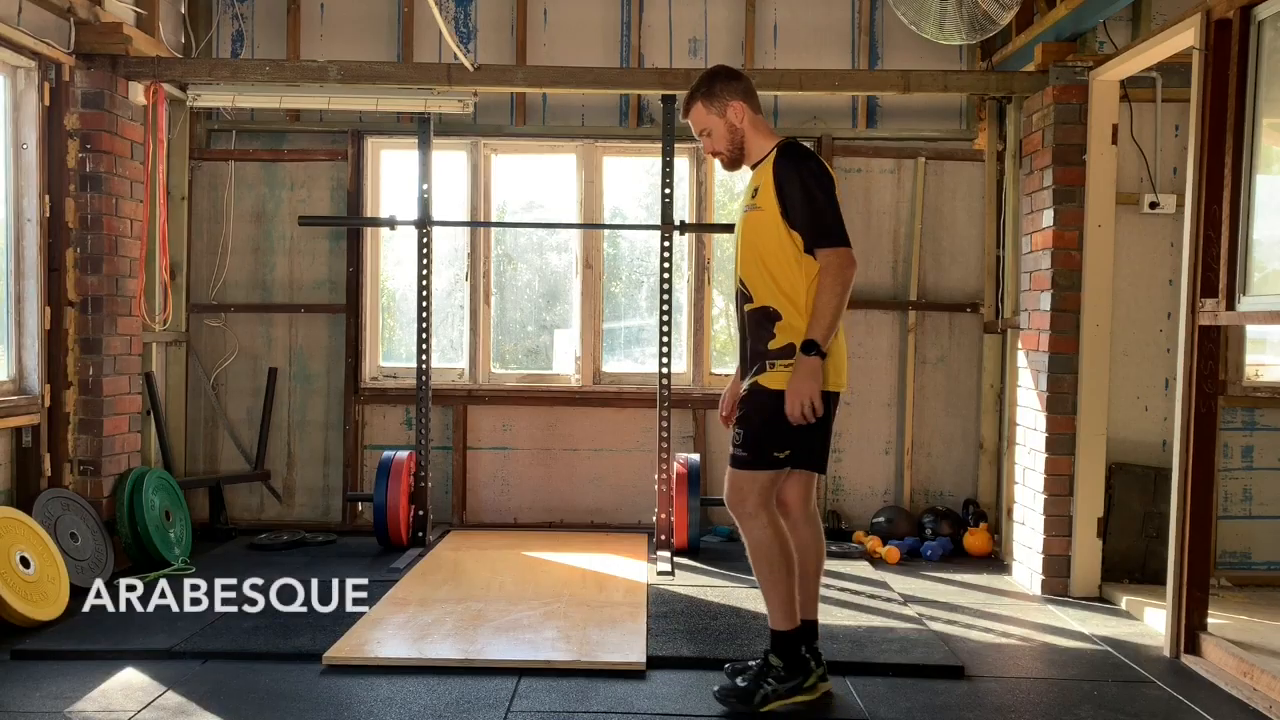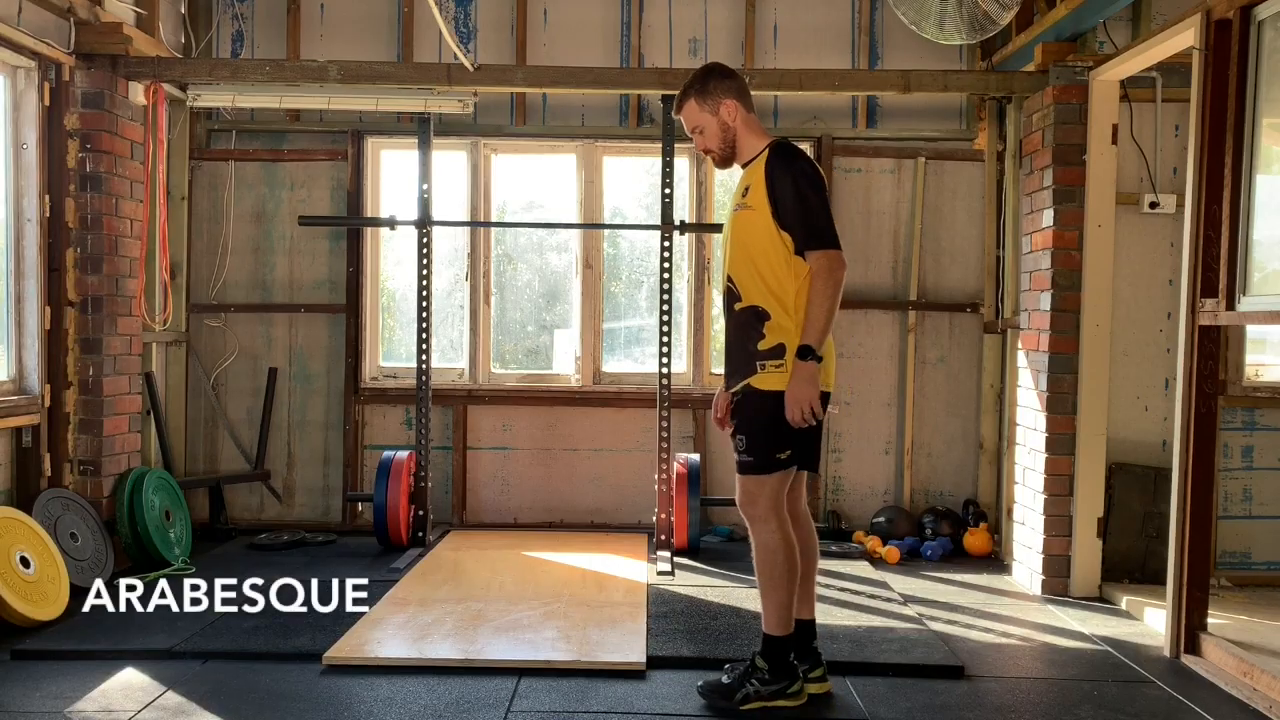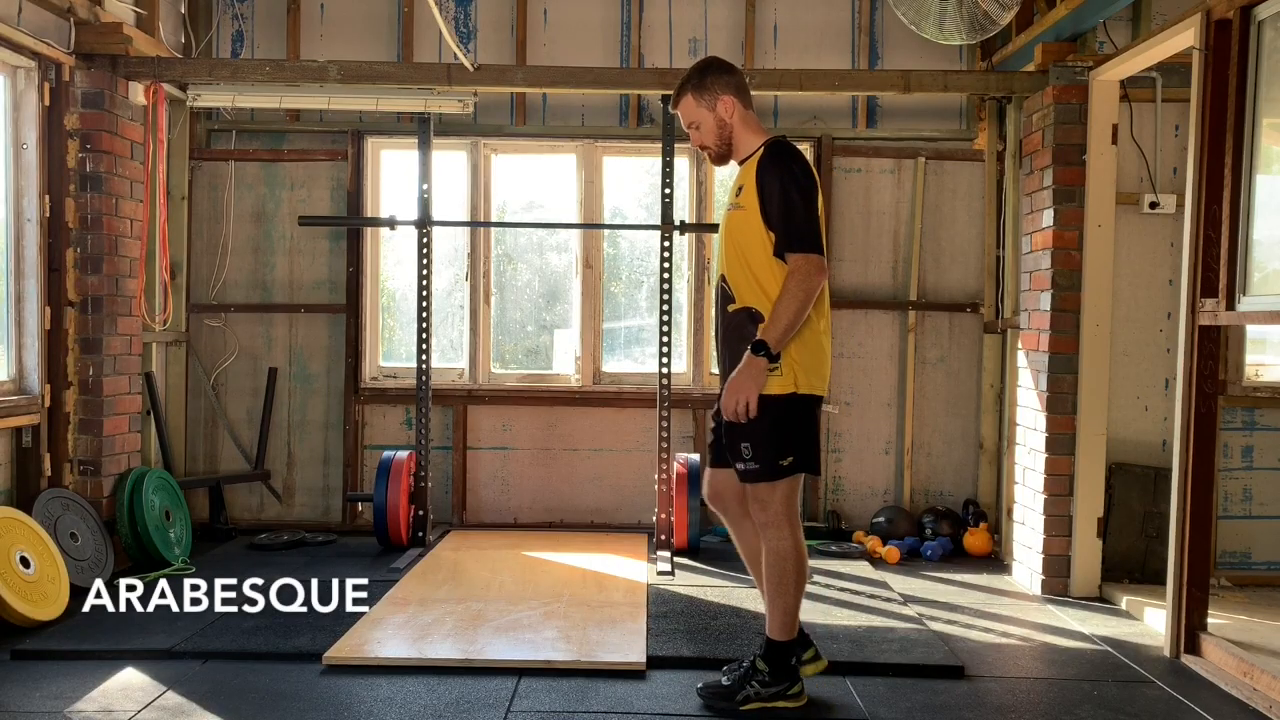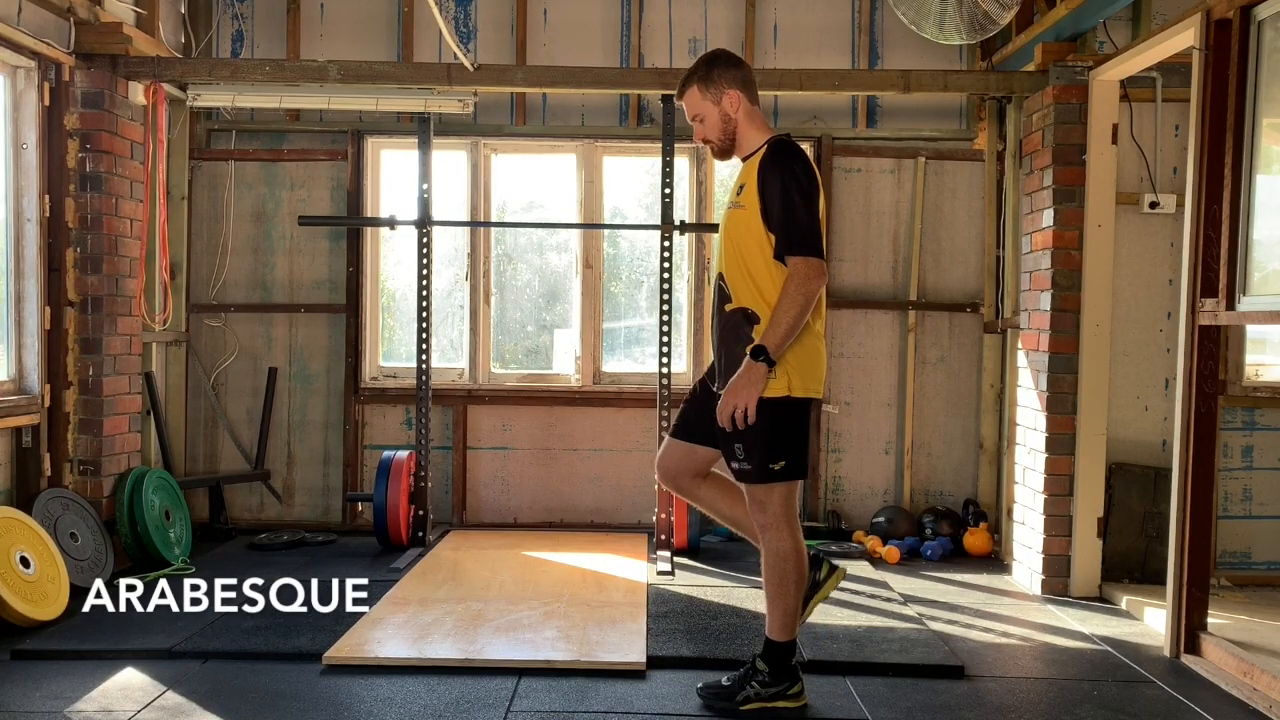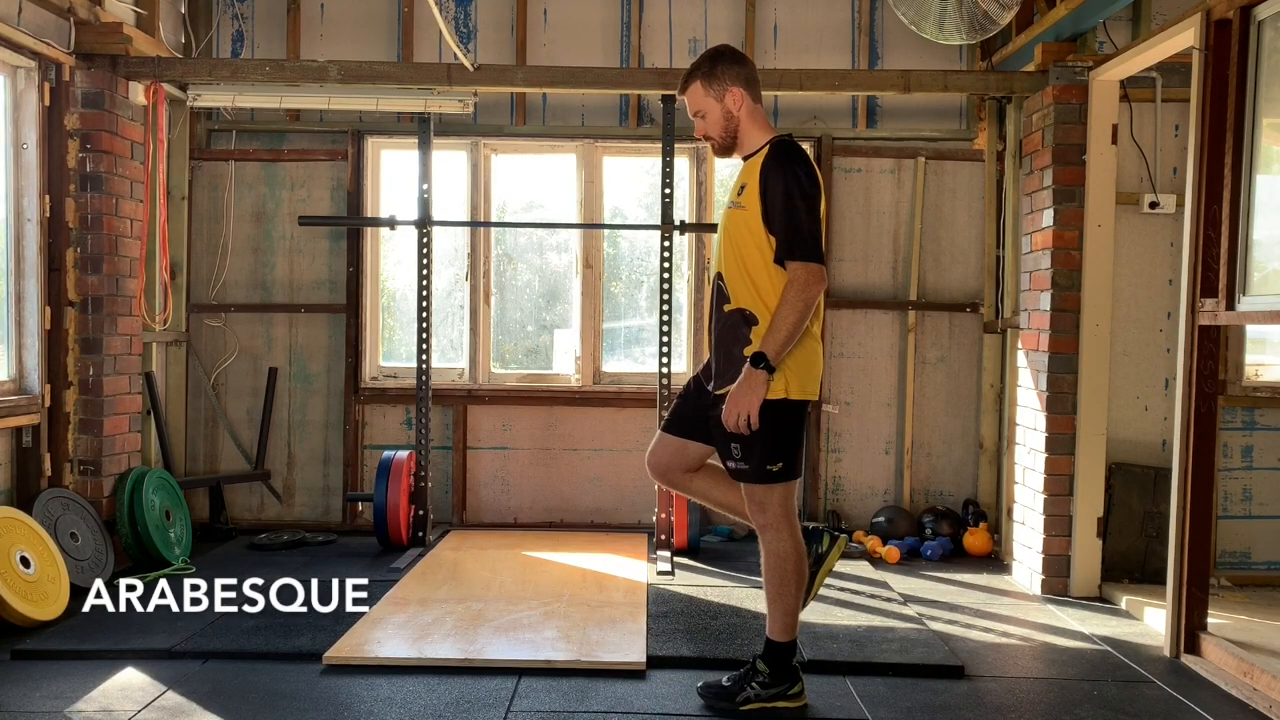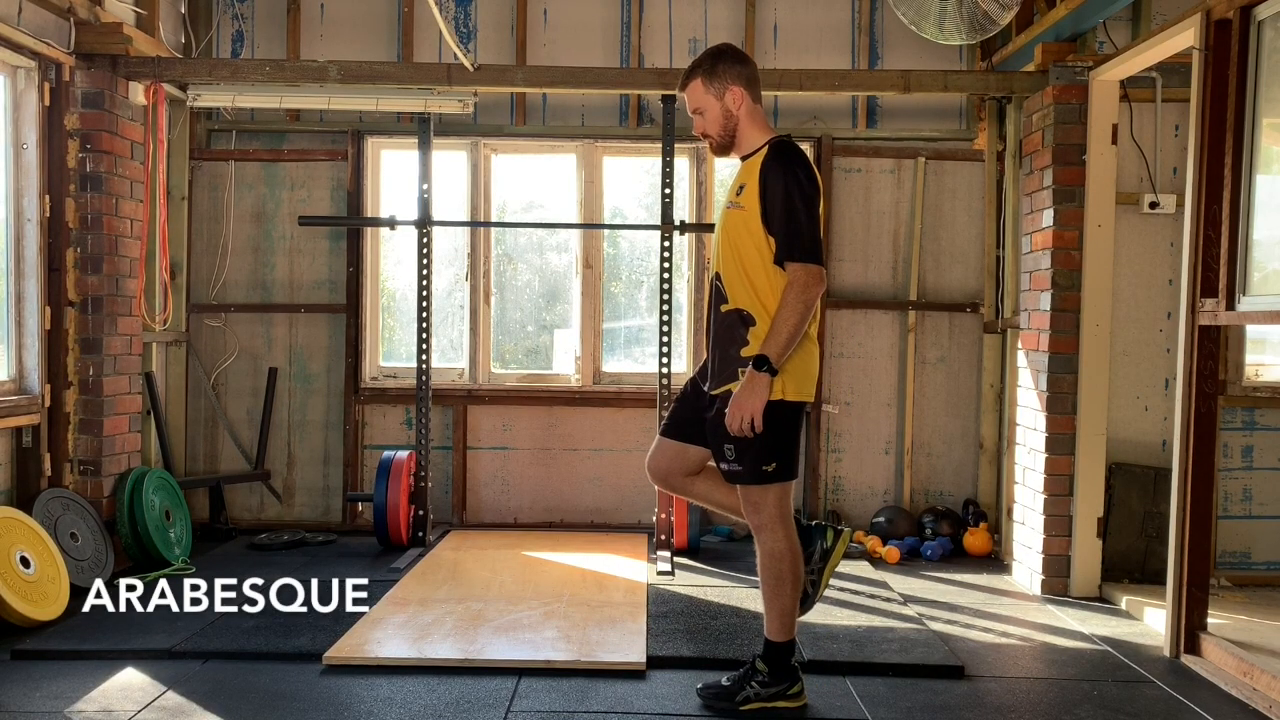
dt=0.3s
person 1, frame 1
left shoulder: (793, 165)
right shoulder: (763, 180)
left elbow: (838, 263)
left wrist: (812, 358)
right wrist: (741, 378)
left hip: (795, 374)
right hip: (772, 372)
left knee: (747, 499)
right knee: (791, 503)
left ankle: (788, 661)
right ankle: (803, 653)
person 1, frame 2
left shoulder: (785, 166)
right shoulder: (752, 179)
left elbow: (829, 266)
left wrist: (808, 361)
right wrist: (731, 380)
left hip: (785, 373)
right hip: (761, 372)
left knee: (760, 506)
right knee: (783, 506)
left ankle: (777, 667)
right ankle: (802, 653)
person 1, frame 3
left shoulder: (779, 164)
right shoulder: (750, 174)
left elbow: (807, 270)
left wrist: (757, 358)
left hip: (778, 376)
right hip: (750, 373)
left knee: (771, 512)
right knee: (724, 493)
left ankle: (779, 670)
right ankle: (789, 642)
person 1, frame 4
left shoulder: (781, 163)
right shoulder: (752, 170)
left elbow: (808, 273)
left wrist: (758, 363)
left hip: (771, 376)
right hip: (739, 369)
left knee: (770, 511)
right knee: (675, 467)
left ankle: (778, 671)
right ankle: (800, 574)
person 1, frame 5
left shoulder: (783, 164)
right shoulder: (752, 169)
left elbow: (809, 277)
left wrist: (760, 370)
left hip: (768, 376)
right hip: (731, 368)
left knee: (769, 514)
right knee: (666, 461)
left ankle: (779, 674)
right ankle: (804, 545)
person 1, frame 6
left shoulder: (782, 165)
right shoulder: (750, 171)
left elbow: (807, 279)
left wrist: (762, 371)
left hip: (763, 377)
right hip: (726, 368)
left knee: (764, 514)
right knee: (668, 467)
left ankle: (778, 673)
right ankle: (805, 541)
